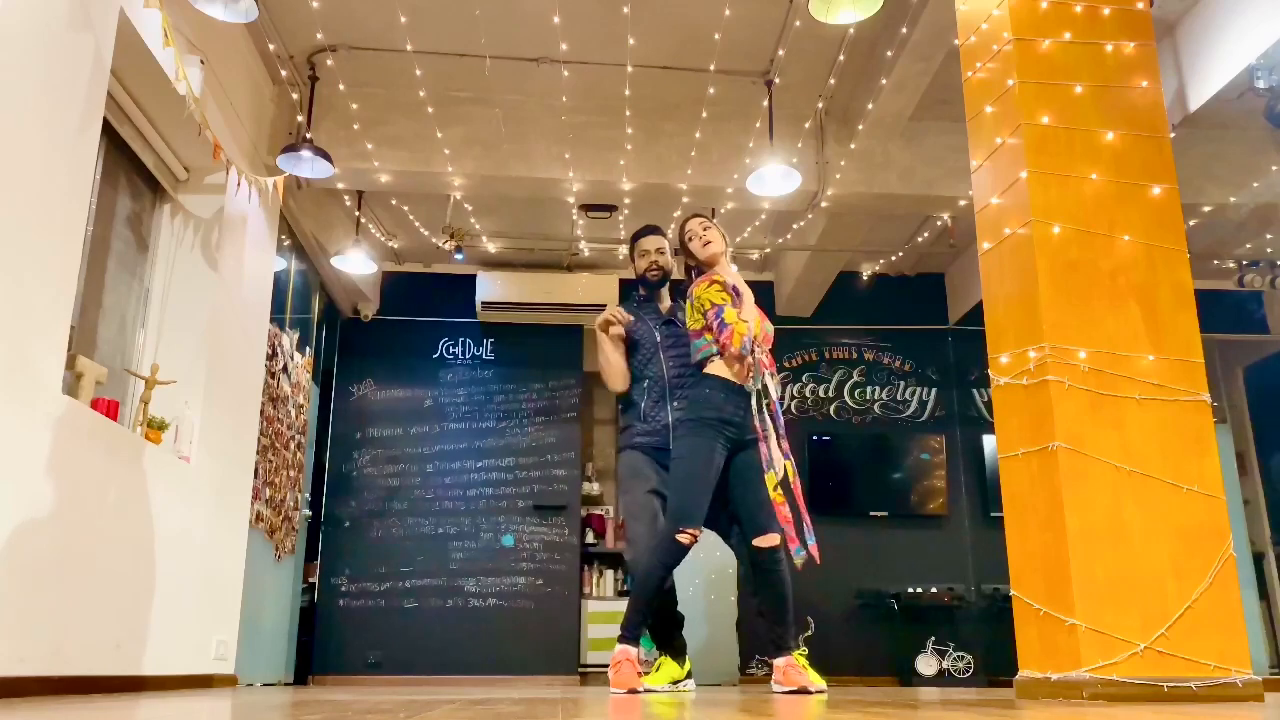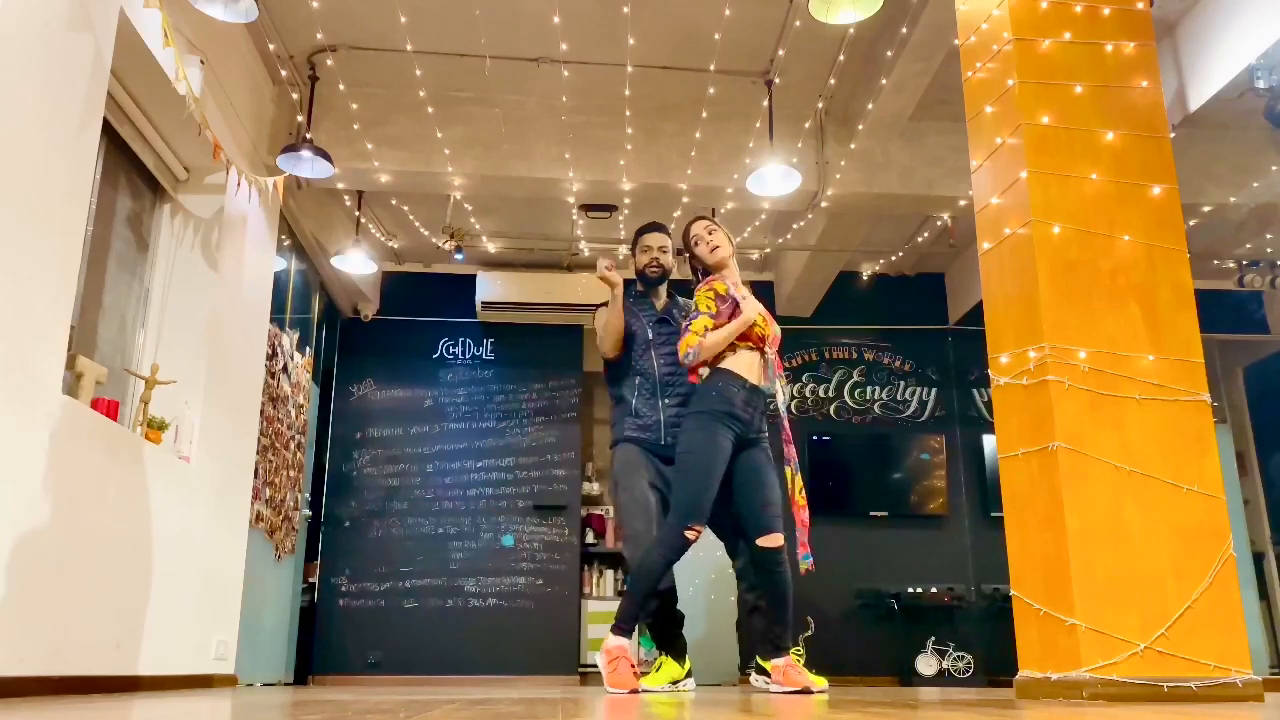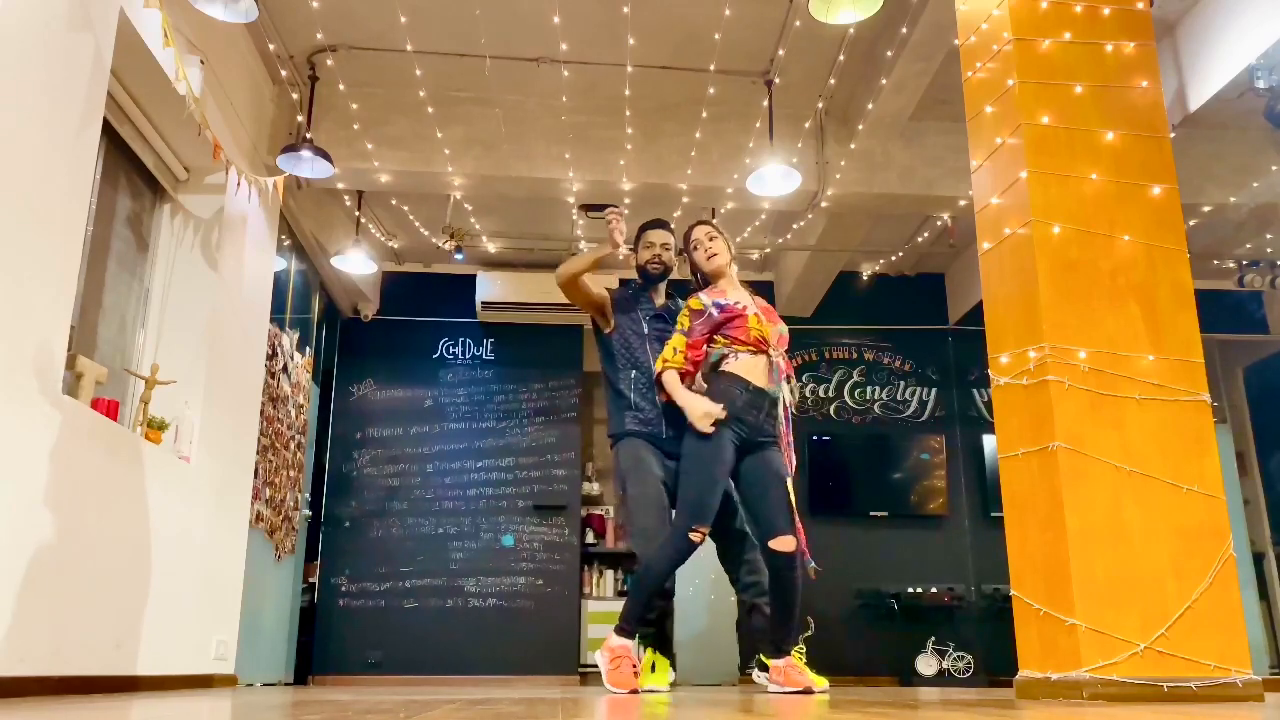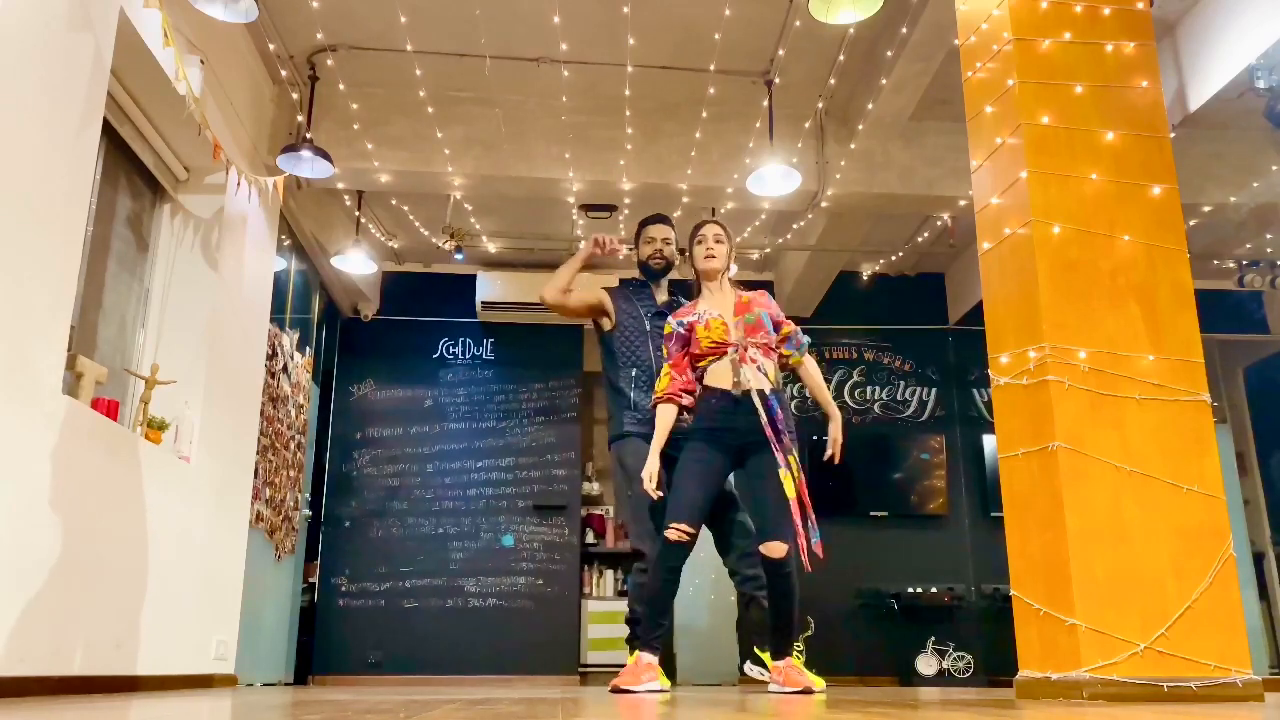
dt=0.3s
person 1, frame 1
left shoulder: (741, 297)
right shoulder: (710, 286)
right elbow: (738, 347)
left wrist: (775, 439)
right wrist: (748, 303)
left hip: (750, 422)
right hip: (711, 413)
left knee: (769, 541)
right knee: (680, 534)
left ankle: (786, 661)
right ankle: (626, 649)
person 1, frame 2
left shoulder: (747, 298)
right shoulder: (717, 289)
right elbow: (693, 352)
left wrist: (775, 439)
right wrist: (742, 321)
left hip: (752, 425)
right hip: (717, 411)
left knee: (772, 541)
right knee: (683, 529)
left ankle: (781, 662)
right ankle: (618, 641)
person 1, frame 3
left shoulder: (762, 307)
right shoulder: (705, 302)
right elbow: (667, 366)
left wrist: (785, 441)
right wrist: (688, 400)
left hip: (763, 430)
right hip: (721, 418)
left knee: (785, 543)
right knee: (690, 532)
left ankle: (782, 662)
right ankle: (621, 642)
person 1, frame 4
left shoulder: (760, 303)
right shoulder: (682, 319)
left elbow: (799, 354)
right elbow: (672, 389)
left wrist: (834, 413)
right wrist: (653, 453)
left hip: (767, 425)
right hip: (711, 429)
left knee: (778, 548)
right knee: (675, 535)
left ankle: (784, 662)
right ankle: (644, 659)
person 2, frame 1
right shoulder: (620, 321)
right elbow: (617, 383)
right wrist: (605, 333)
right hip: (643, 451)
right knee: (645, 555)
right ankle: (672, 658)
person 2, frame 2
left shoulder: (693, 313)
right shoulder: (619, 312)
right elbow: (609, 348)
right wrist: (613, 290)
right hip: (638, 446)
left knee: (746, 539)
right knee: (645, 551)
right ankle: (672, 658)
person 2, frame 3
right shoulder: (609, 304)
right elbow: (564, 277)
right wrist: (610, 246)
right hip: (638, 440)
left knee: (738, 539)
right knee: (652, 547)
right ankle: (658, 654)
person 2, frame 4
right shoulder: (610, 301)
right elbow: (551, 297)
right wrist: (586, 255)
right hip: (636, 438)
left knee: (740, 533)
right knee: (655, 547)
left ankle: (760, 647)
